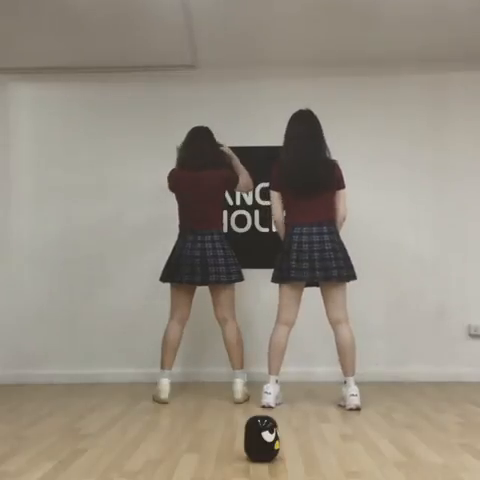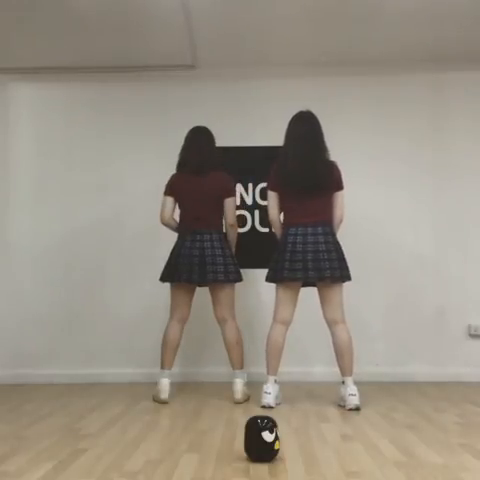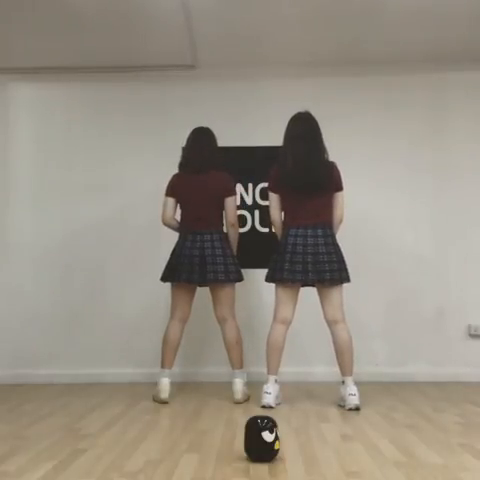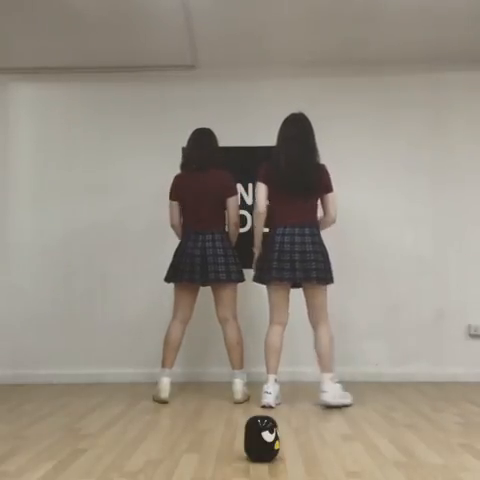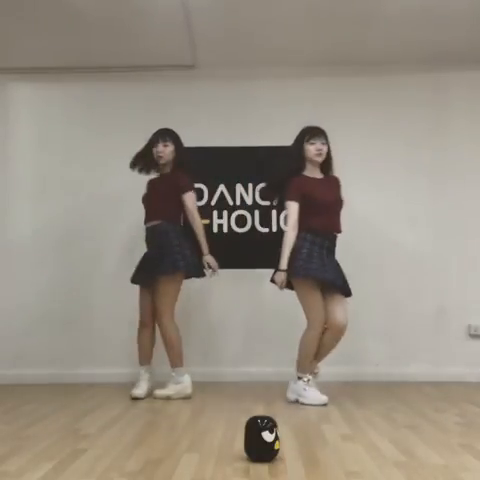
dt=1s
person 1, frame 1
left shoulder: (280, 171)
right shoulder: (332, 168)
left elbow: (277, 216)
right elbow: (341, 213)
left hip: (296, 244)
right hip: (328, 242)
left knee: (284, 321)
right knee: (340, 320)
left ankle: (271, 387)
right ankle: (351, 388)
person 1, frame 2
left shoulder: (279, 171)
right shoulder: (331, 169)
left elbow: (273, 215)
right elbow: (338, 215)
left hip: (292, 243)
right hip: (324, 242)
left knee: (281, 321)
right knee: (336, 320)
left ankle: (270, 387)
right ankle: (349, 388)
person 1, frame 3
left shoulder: (279, 173)
right shoulder: (330, 170)
left elbow: (275, 216)
right elbow: (338, 215)
left hip: (292, 244)
right hip: (324, 243)
left knee: (281, 320)
right knee: (336, 320)
left ankle: (271, 386)
right ankle: (349, 388)
person 1, frame 4
left shoulder: (268, 170)
right shoulder: (319, 171)
left elbow: (260, 209)
right elbow: (330, 216)
left wrist: (258, 244)
left hip: (278, 243)
right hip: (310, 243)
left knee: (277, 321)
right knee: (320, 320)
left ankle: (271, 387)
right ankle: (329, 384)
person 1, frame 5
left shoulder: (334, 182)
right shoulder: (296, 182)
right elbow: (291, 226)
right wrist: (283, 266)
left hip: (327, 255)
right hip: (306, 252)
left knee: (338, 322)
right knee: (317, 323)
left ankle: (308, 368)
right ankle: (301, 382)
person 2, frame 1
left shoulder: (176, 177)
right shoulder: (221, 176)
right elbow: (248, 184)
left wrist: (181, 159)
right wrist: (232, 156)
left hip: (186, 248)
right hip: (216, 247)
left knee: (177, 319)
right knee: (227, 319)
left ankle: (163, 384)
right ankle: (239, 384)
person 2, frame 2
left shoulder: (176, 180)
right shoulder: (223, 181)
left elbow: (165, 218)
right elbow: (231, 223)
right wrist: (231, 251)
left hip: (186, 248)
right hip: (216, 247)
left knee: (177, 319)
right knee: (227, 318)
left ankle: (164, 384)
right ankle: (239, 384)
person 2, frame 3
left shoulder: (177, 180)
right shoulder: (224, 180)
left elbow: (167, 218)
right elbow: (232, 222)
right wrist: (233, 252)
left hip: (187, 247)
right hip: (217, 246)
left knee: (177, 318)
right knee: (227, 318)
left ankle: (164, 383)
right ankle: (239, 384)
person 2, frame 4
left shoulder: (179, 181)
right shoulder: (225, 179)
left elbow: (175, 223)
right elbow: (234, 221)
left hip: (190, 247)
right hip: (219, 246)
left knee: (179, 318)
right knee: (228, 319)
left ankle: (164, 383)
right ankle: (239, 385)
person 2, frame 5
left shoulder: (178, 178)
right shoulder: (153, 183)
left elbow: (193, 215)
left wrist: (205, 251)
left hip: (170, 245)
right hip: (157, 249)
left knee: (163, 315)
right knee: (146, 316)
left ankle: (181, 381)
right ankle: (144, 378)
